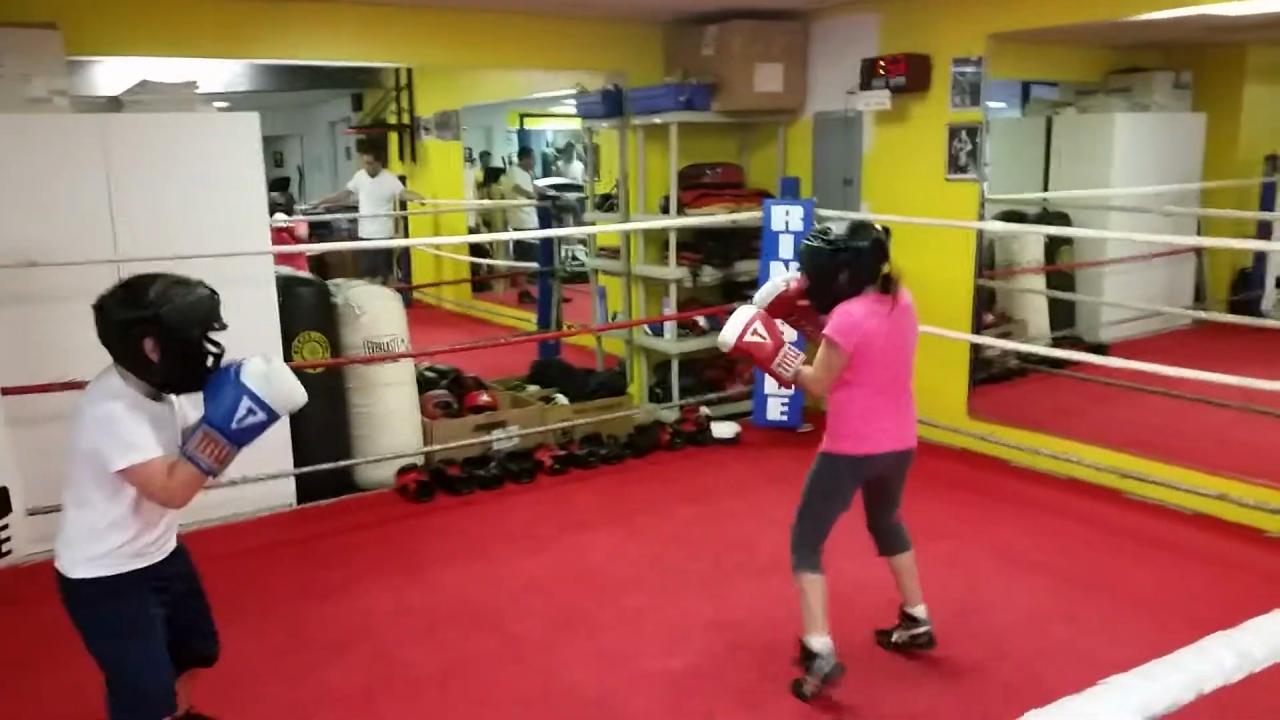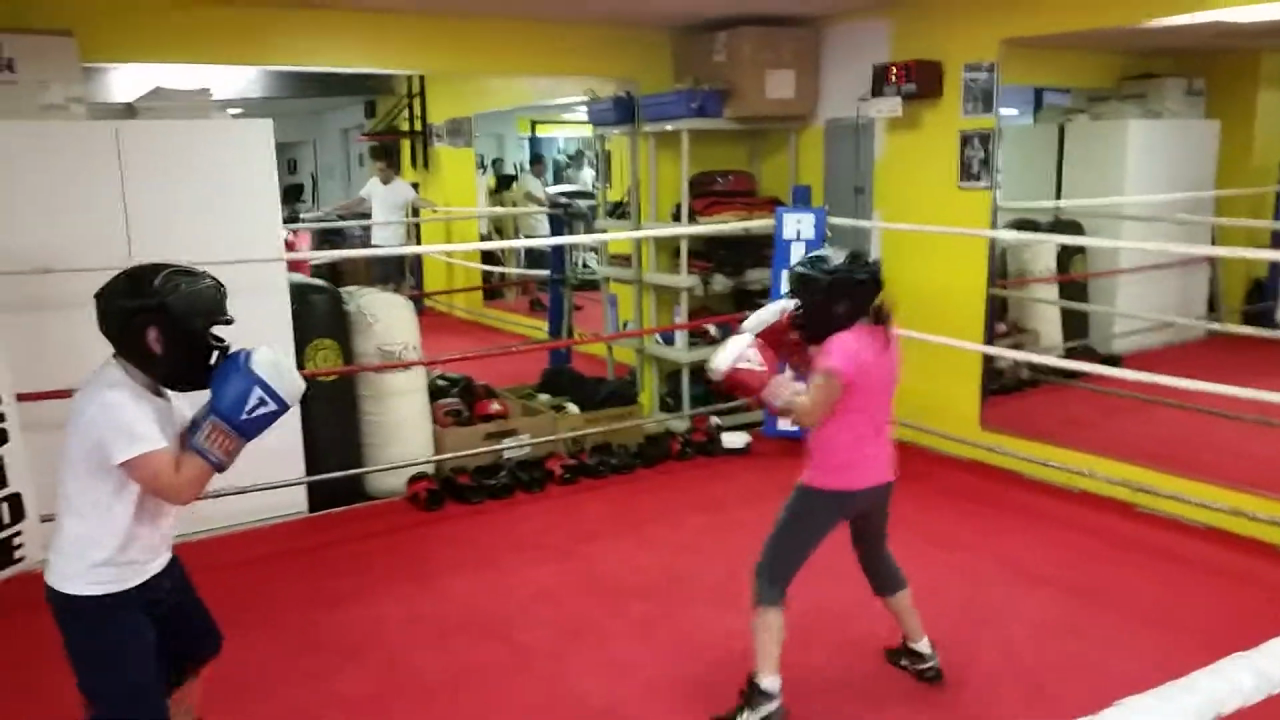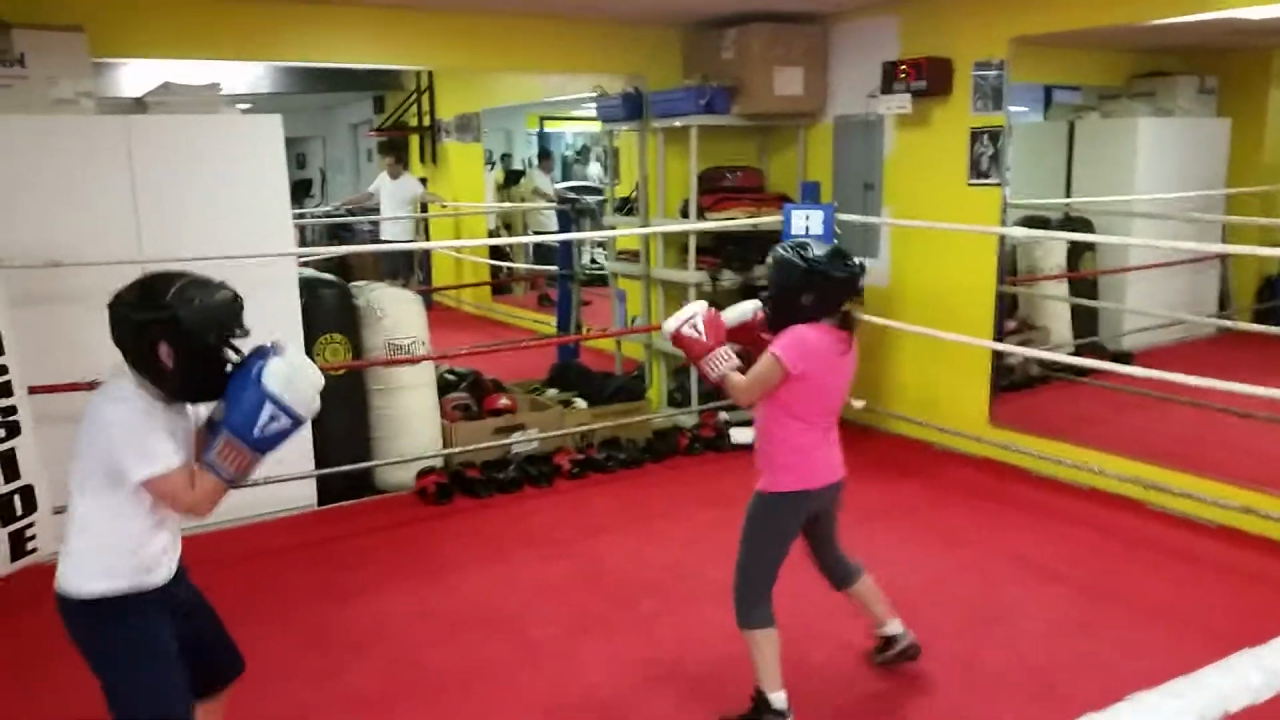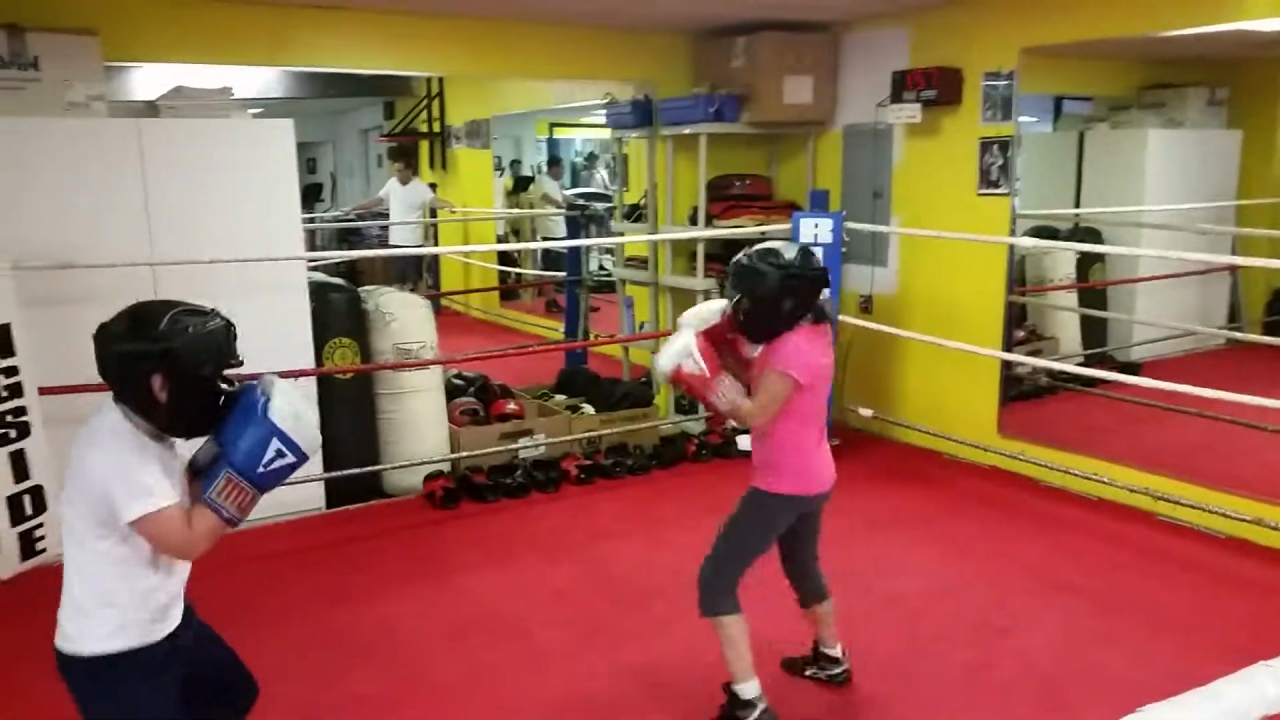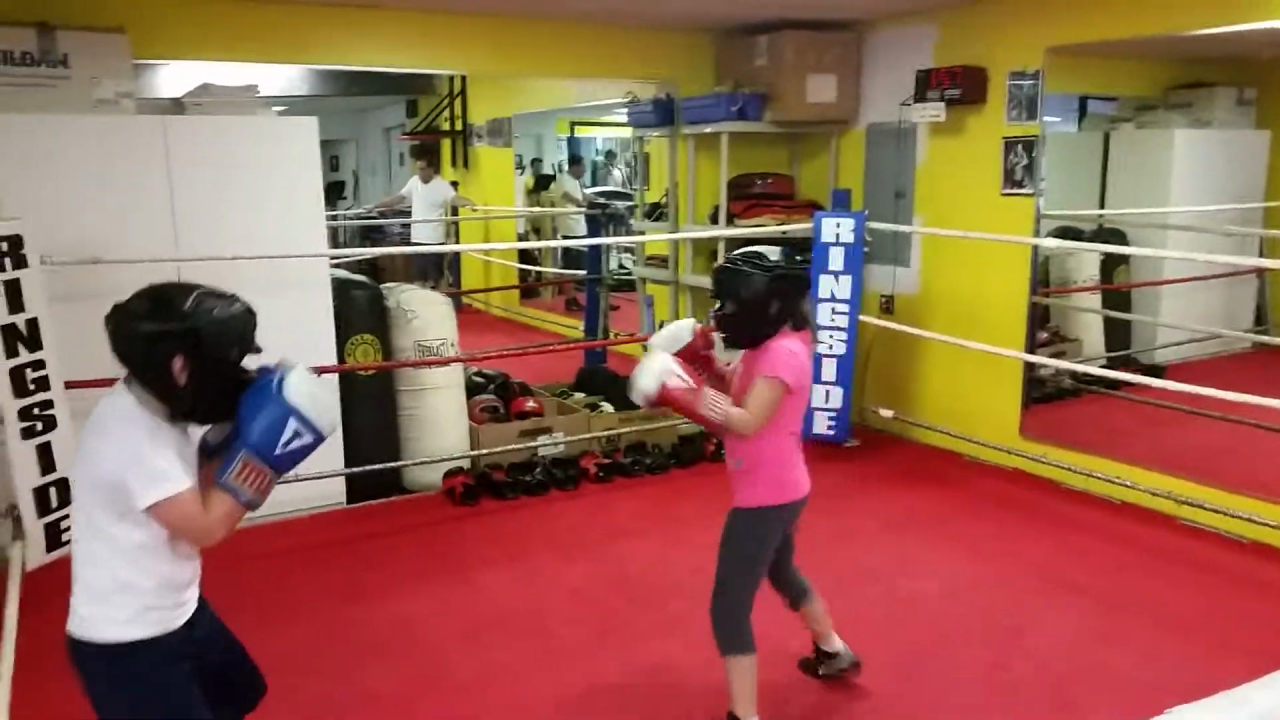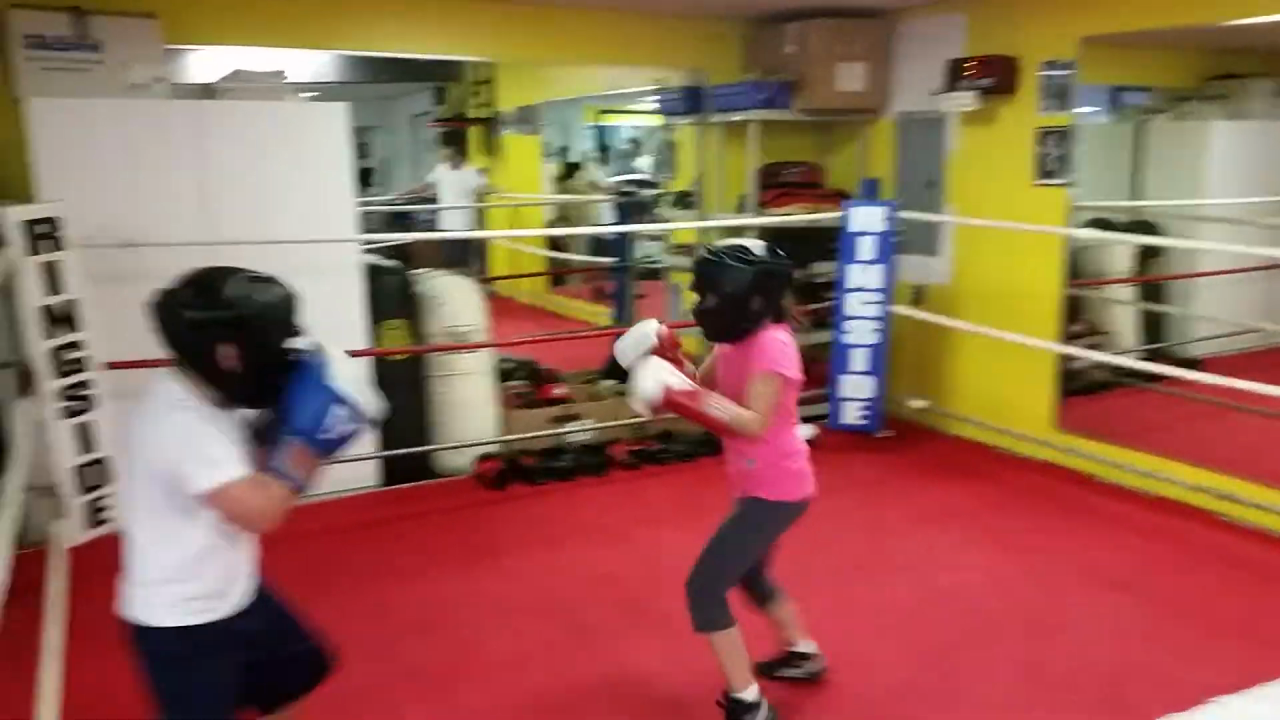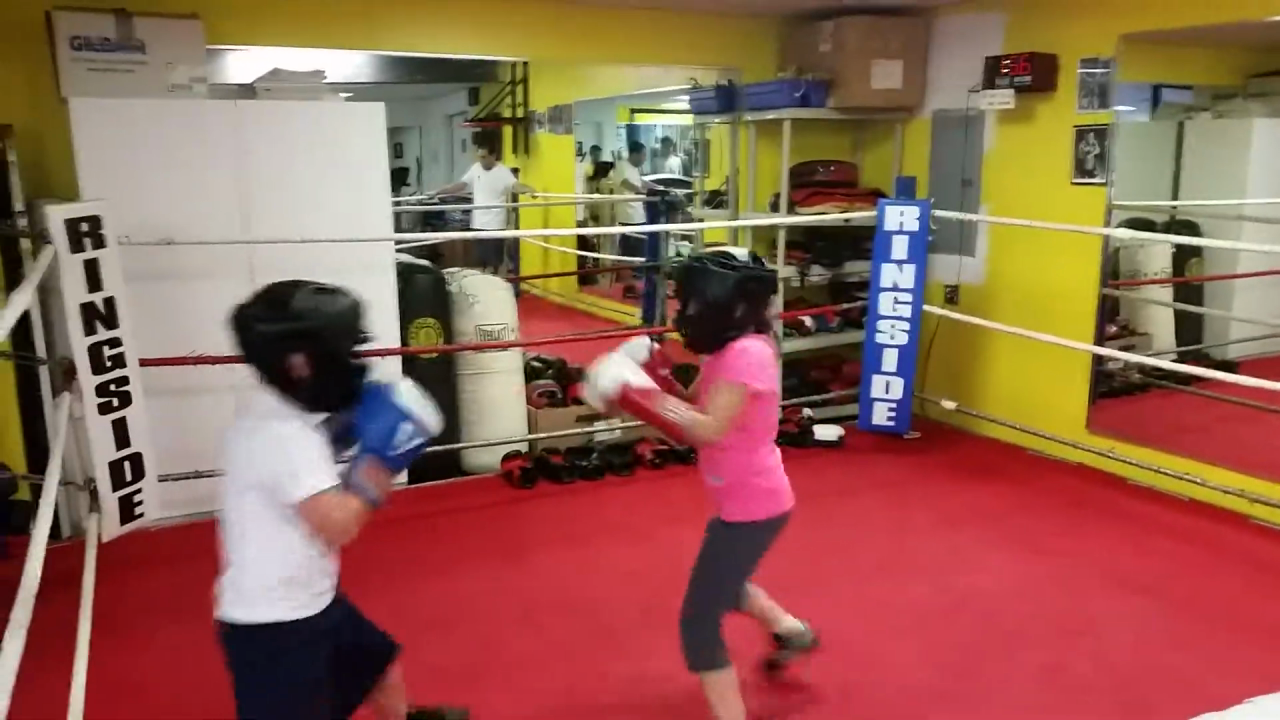
dt=0.2s
person 1, frame 1
left shoulder: (848, 315)
right shoulder: (900, 301)
left elbow: (818, 382)
left wrist: (769, 353)
right wrist: (804, 316)
left hip: (852, 447)
right hip: (900, 442)
left knee: (806, 540)
right knee: (885, 522)
left ankle: (820, 652)
right ankle: (916, 620)
person 1, frame 2
left shoulder: (843, 347)
right shoulder: (881, 334)
left elbow: (810, 414)
left wrist: (762, 380)
right wrist: (791, 347)
left hip: (831, 482)
right hip: (877, 477)
left knee: (771, 575)
right knee: (876, 558)
right ankle: (920, 651)
person 1, frame 3
left shoulder: (797, 340)
right shoulder: (842, 337)
left elbow: (745, 394)
left wrist: (708, 348)
right wrist: (761, 341)
left hip: (787, 483)
right hip: (827, 477)
left knee: (751, 589)
right knee: (830, 558)
right ankle: (895, 634)
person 1, frame 4
left shoulder: (794, 348)
right shoulder: (810, 334)
left elbow: (757, 415)
right elbow: (760, 379)
left wrist: (703, 379)
right wrist: (730, 348)
left hip: (783, 485)
right hip: (812, 480)
left knee: (715, 580)
right knee: (801, 567)
right ankle: (830, 656)
person 1, frame 5
left shoulder: (781, 353)
right shoulder: (768, 344)
left elbow: (747, 423)
right elbow: (735, 392)
left wrist: (687, 394)
right wrist: (703, 361)
left hip: (764, 498)
right hip: (783, 490)
left knee: (728, 609)
right knee: (781, 572)
right ankle: (833, 651)
person 1, frame 6
left shoulder: (771, 345)
right shoulder: (737, 342)
left elbow: (754, 425)
right elbow: (707, 383)
left wrist: (683, 398)
right wrist: (670, 362)
left hip: (776, 491)
right hip: (765, 485)
left knee: (704, 590)
right knee: (748, 573)
right ankle: (803, 654)
person 1, frame 7
left shoulder: (747, 355)
right shoulder: (723, 350)
left elbow: (708, 431)
right elbow: (693, 408)
left wrist: (639, 398)
right wrist: (655, 381)
left hip: (752, 509)
right hip: (748, 502)
left knee: (698, 623)
right knee: (724, 580)
right ankle: (789, 630)
person 2, frame 1
left shoulder: (155, 389)
right shoulder: (112, 410)
left elbow: (186, 447)
right elbow: (172, 490)
left wrist: (237, 403)
right wrist: (226, 422)
left hip: (158, 556)
right hip: (104, 578)
left knee: (192, 650)
person 2, frame 2
left shoulder: (148, 385)
right shoulder: (112, 403)
left elbow: (180, 449)
right elbow: (178, 485)
left wrist: (227, 403)
right wrist: (232, 415)
left hip: (151, 567)
right hip: (100, 590)
left knee: (193, 652)
person 2, frame 3
left shoulder: (158, 393)
right shoulder: (127, 414)
left elbow: (193, 456)
right elbow: (194, 498)
left wrist: (236, 408)
right wrist: (247, 427)
left hip: (157, 577)
right hip: (108, 597)
left knee: (215, 671)
person 2, frame 4
left shoulder: (141, 426)
right shoulder: (117, 450)
left elbow: (183, 500)
right elbow: (189, 539)
left wrist: (226, 446)
right wrist: (247, 464)
left hip: (165, 623)
right hip: (115, 652)
person 2, frame 5
left shoulder: (152, 410)
right shoulder: (130, 436)
left elbow: (193, 488)
right elbow: (205, 527)
left wrist: (235, 433)
right wrist: (261, 447)
left hip: (178, 614)
right hip: (128, 643)
person 2, frame 6
left shoulder: (201, 395)
right shoulder: (181, 424)
left elbow: (245, 470)
right elbow: (260, 513)
left wrist: (280, 419)
right wrist: (308, 435)
left hip: (235, 599)
right hip: (182, 625)
left knee: (297, 672)
person 2, frame 7
left shoulder: (283, 412)
right shoulder: (280, 434)
right elbow: (340, 527)
left wrist: (345, 428)
right wrist: (382, 451)
left hip: (309, 604)
right hip: (271, 626)
left knee: (377, 658)
